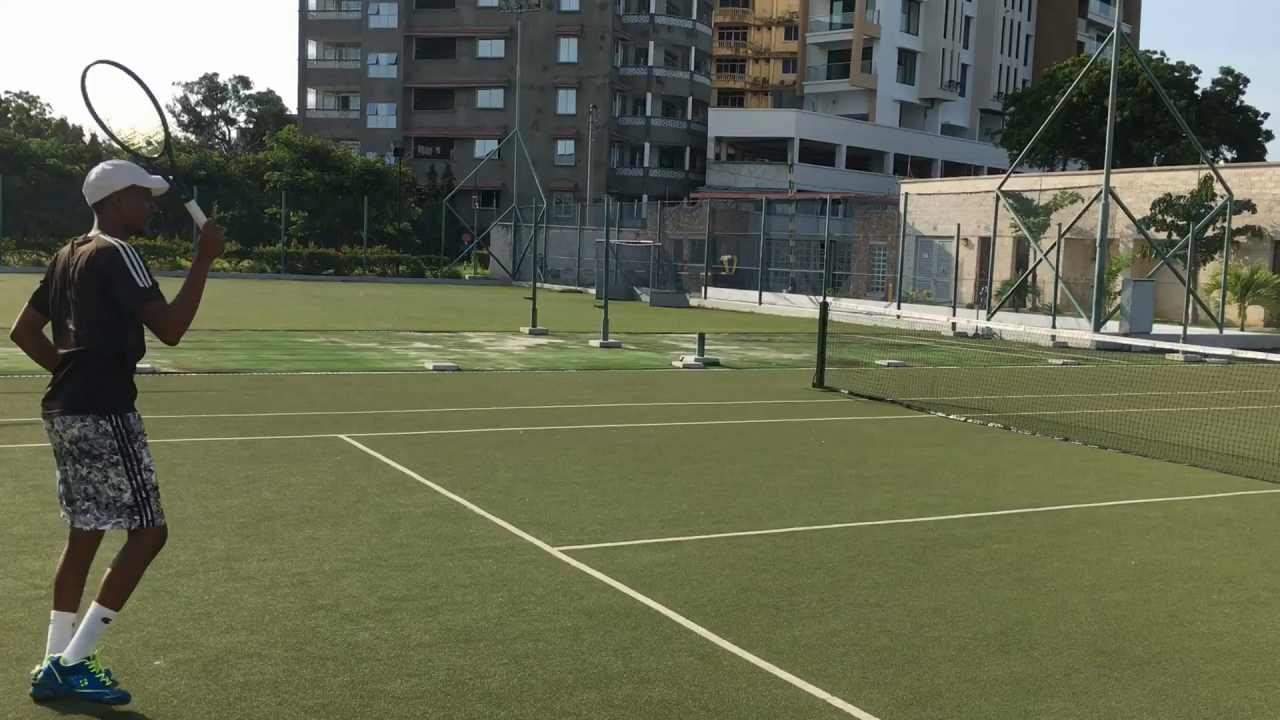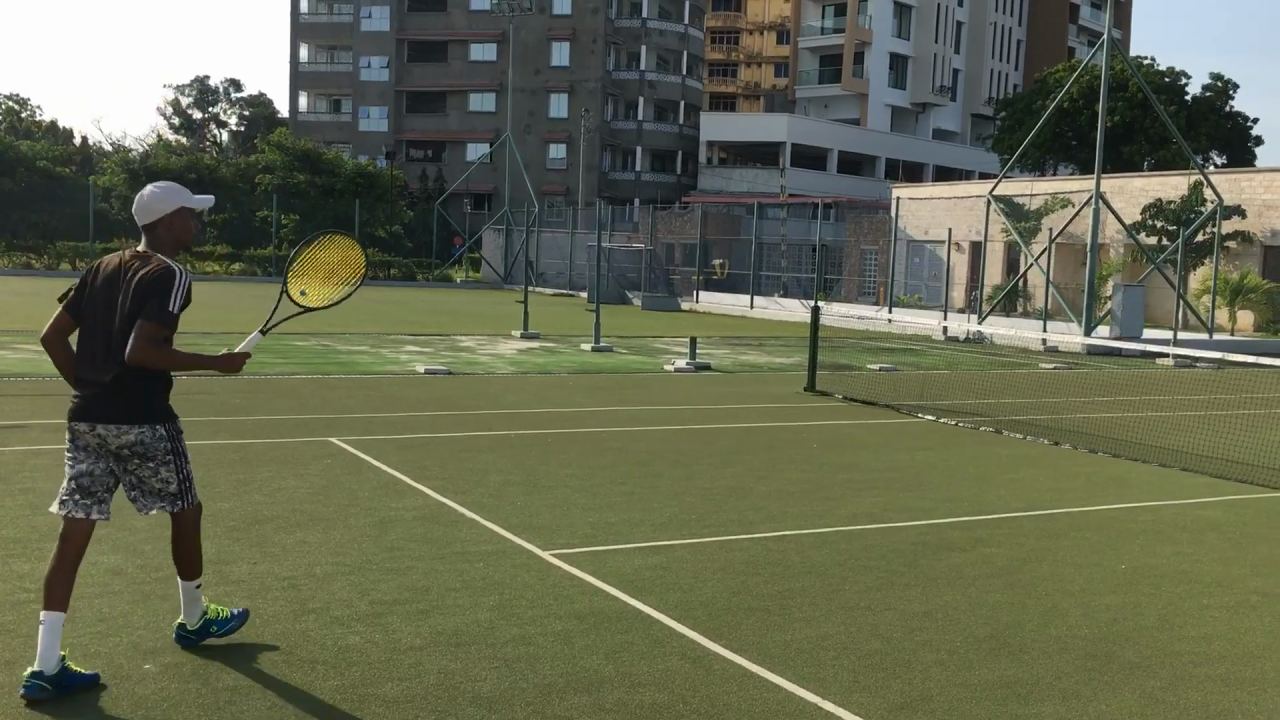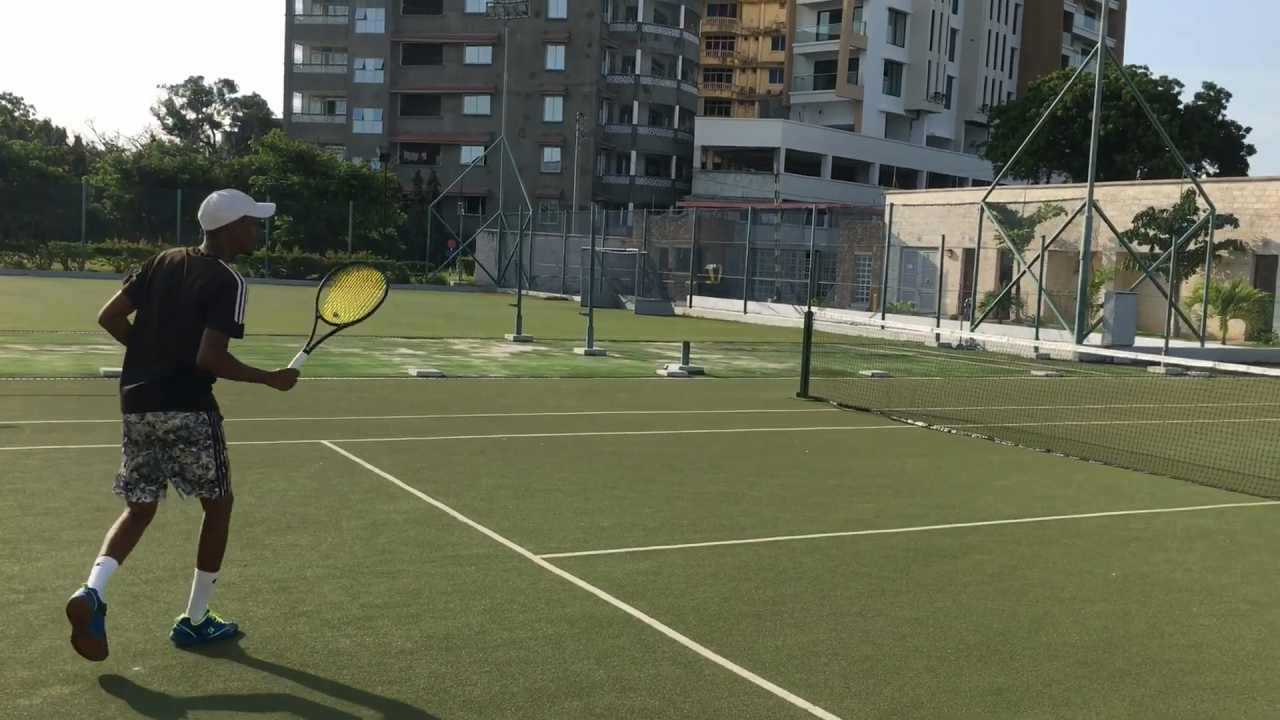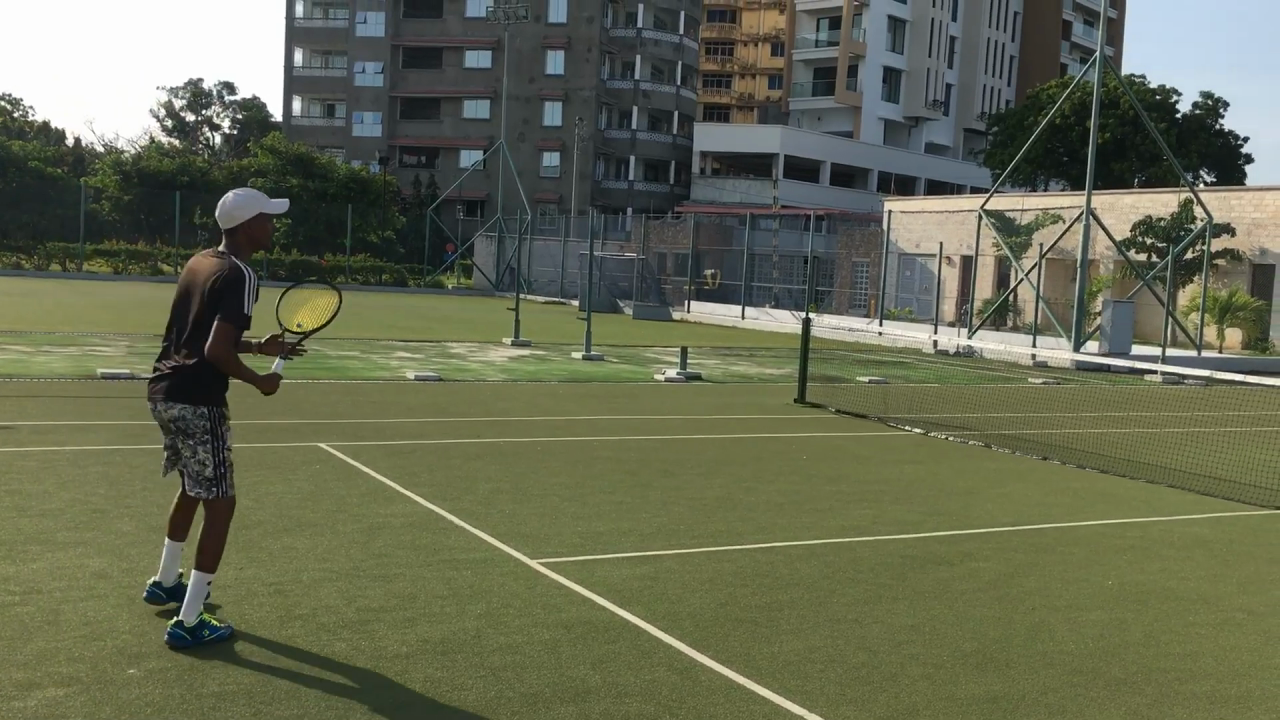
dt=0.3s
person 1, frame 1
left shoulder: (66, 257)
right shoulder: (118, 254)
left elbow: (22, 332)
right elbow: (170, 329)
right wrist: (203, 262)
left hip: (63, 413)
right hip: (103, 416)
left knee: (85, 535)
right knee: (148, 535)
left ankle: (52, 667)
right ankle: (71, 662)
person 1, frame 2
left shoulder: (102, 268)
right shoulder: (171, 275)
left elbow: (52, 337)
right elbow: (139, 352)
right wrist: (213, 363)
left hip: (87, 419)
right hip: (143, 420)
left knee: (74, 532)
right knee: (186, 513)
left ankle: (45, 668)
right ankle: (196, 620)
person 1, frame 3
left shoulder: (161, 262)
right shoulder: (229, 283)
left elbow: (109, 319)
right elbow: (208, 358)
right wrist: (269, 378)
left hip: (136, 404)
right hip: (186, 409)
left knee: (138, 510)
right knee: (218, 504)
left ankle: (92, 593)
right ankle: (195, 619)
person 1, frame 4
left shoulder: (198, 263)
right shoulder: (240, 276)
right elbow: (216, 349)
left wrist: (259, 346)
right wrist: (257, 380)
left hip: (164, 392)
right hip: (198, 400)
left knee: (193, 487)
right knee: (220, 505)
left ankle: (166, 582)
right ankle: (189, 621)
